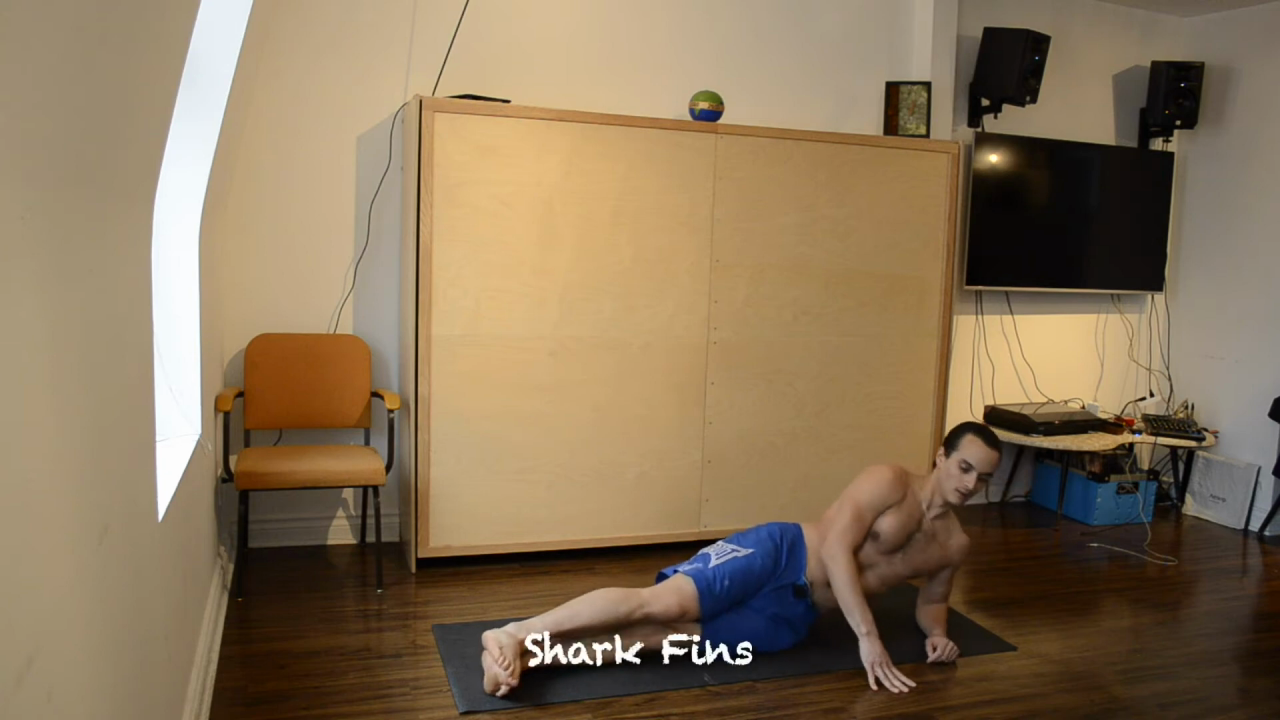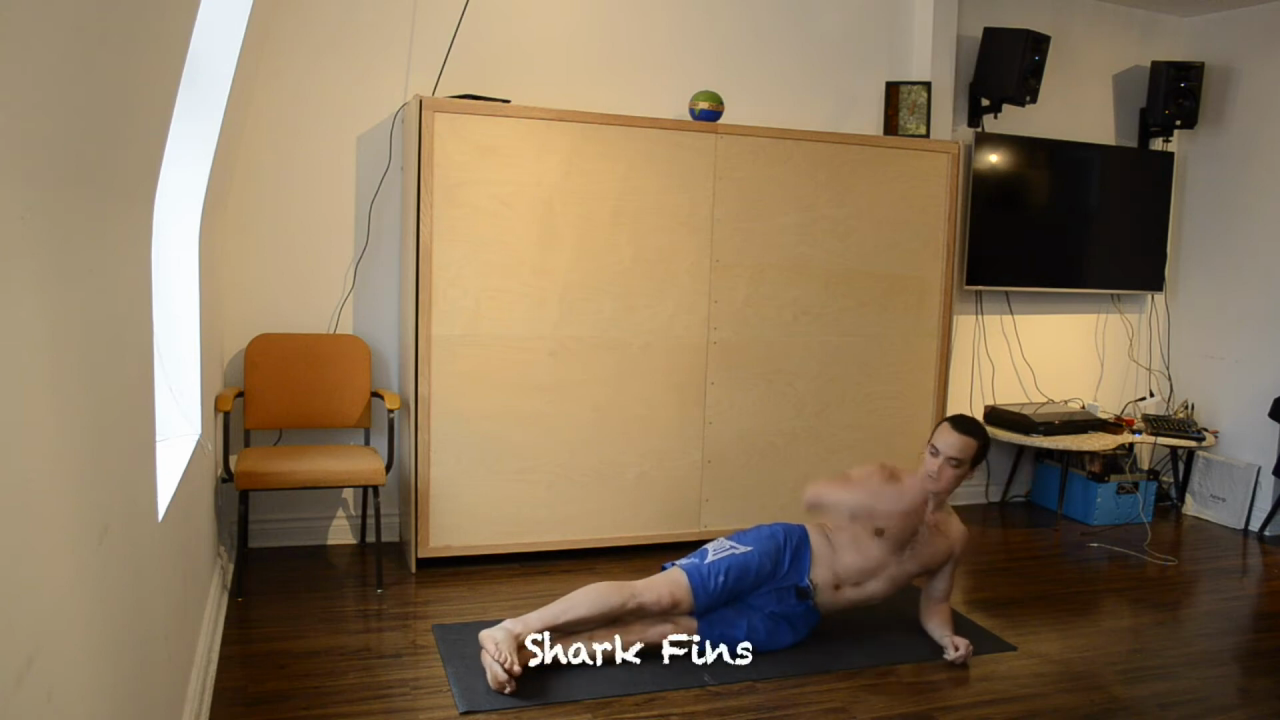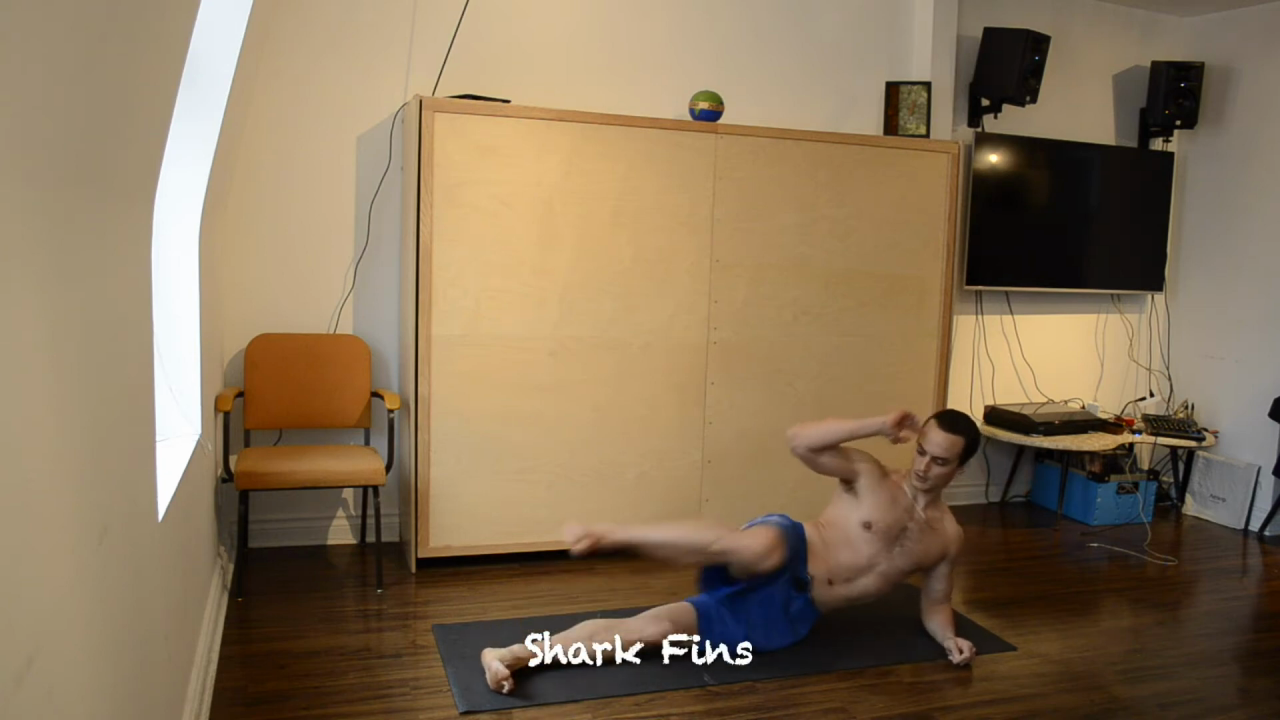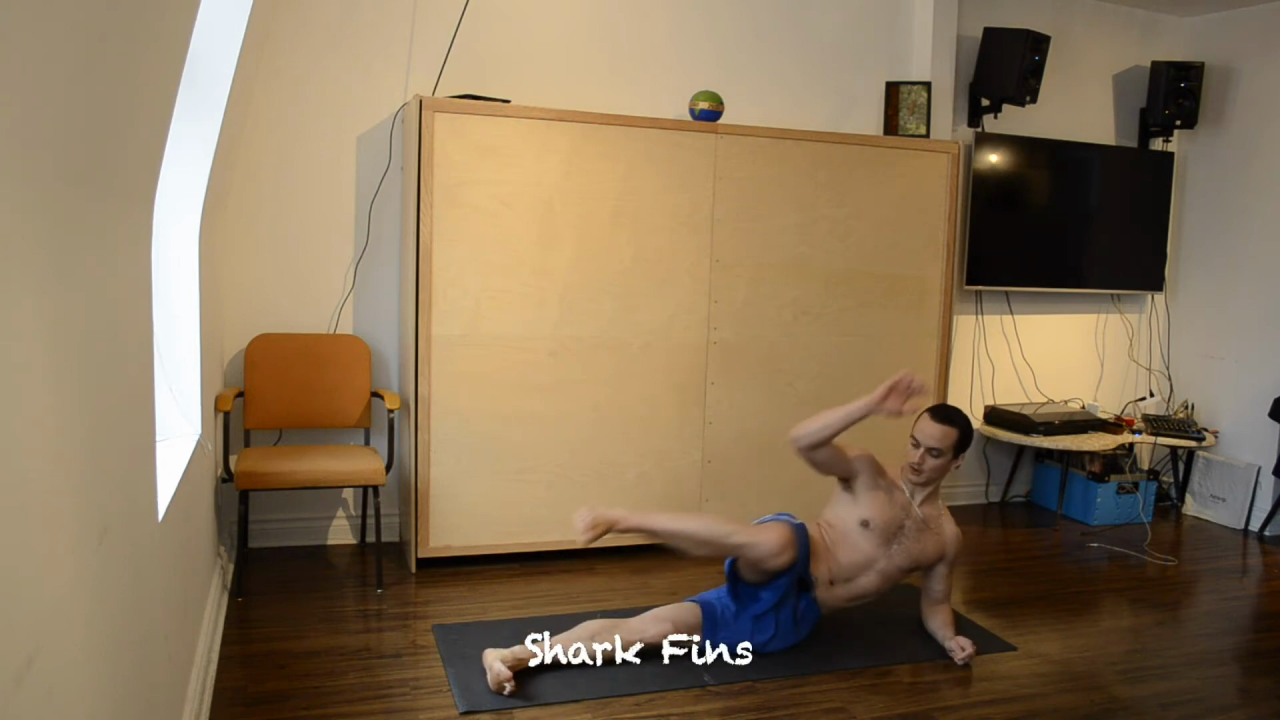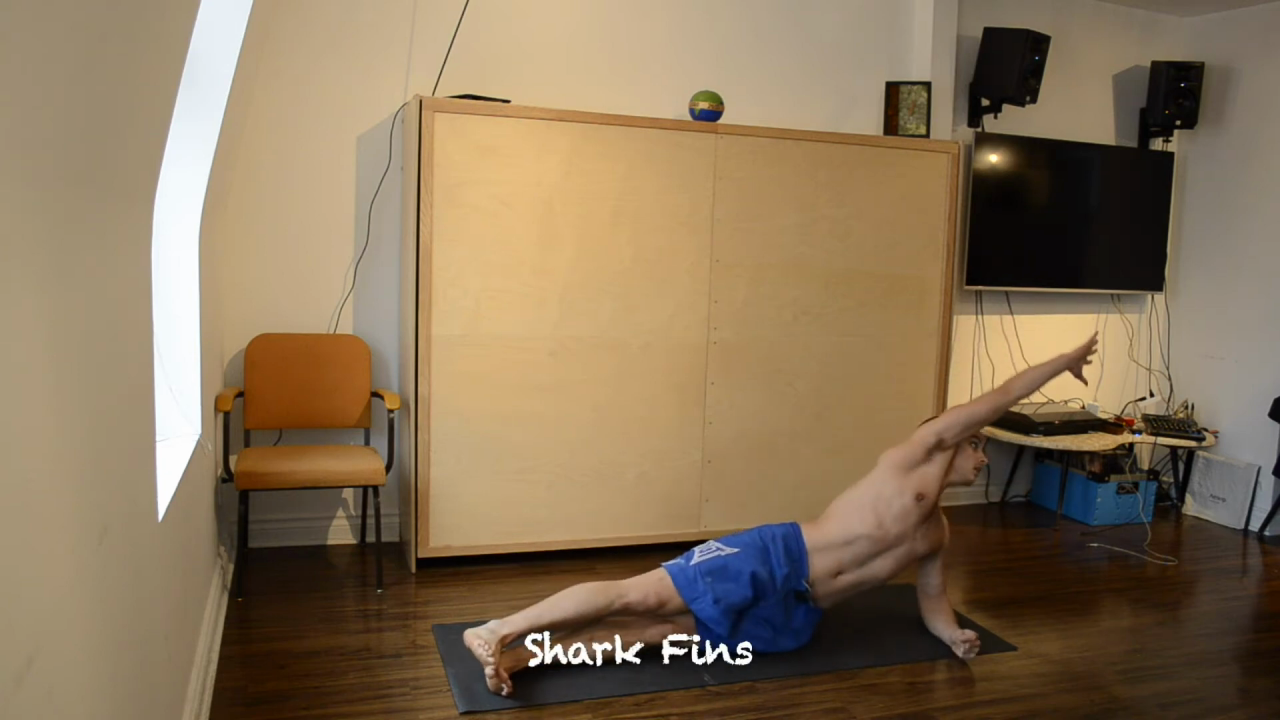
dt=0.7s
person 1, frame 1
left shoulder: (954, 545)
right shoulder: (889, 481)
left elbow: (931, 600)
right elbow: (835, 548)
left wrist: (937, 633)
right wrist: (867, 637)
left hip: (791, 616)
right hip: (776, 554)
left knee: (666, 634)
right knee: (660, 607)
left ankle: (526, 657)
right ankle: (511, 636)
person 1, frame 2
left shoulder: (953, 537)
right shoulder: (884, 478)
left elbow: (934, 602)
right elbow: (816, 496)
left wrist: (948, 635)
right wrist: (905, 496)
left hip: (791, 616)
right hip: (782, 554)
left knee: (667, 630)
right knee: (656, 598)
left ankle: (524, 653)
right ankle: (510, 632)
person 1, frame 3
left shoulder: (948, 537)
right shoulder: (870, 474)
left elbow: (936, 602)
right elbow: (798, 438)
left wrist: (949, 638)
right wrist: (880, 424)
left hip: (793, 615)
right hip: (770, 573)
left knee: (659, 628)
right knee: (760, 550)
left ankle: (518, 655)
person 1, frame 4
left shoulder: (946, 536)
right shoulder: (867, 473)
left elbow: (935, 602)
right elbow: (802, 439)
left wrist: (950, 638)
right wrist: (870, 403)
left hip: (792, 616)
right hip: (774, 570)
left knee: (660, 625)
right knee: (773, 543)
left ankle: (518, 657)
right ankle: (600, 548)
person 1, frame 5
left shoulder: (936, 532)
right shoulder: (919, 455)
left elbow: (932, 599)
right elbow: (995, 398)
left wrist: (954, 634)
right wrist: (1064, 362)
left hip: (790, 616)
right hip: (771, 561)
left knee: (664, 627)
right knee: (642, 598)
left ankle: (520, 656)
right ankle: (499, 635)
